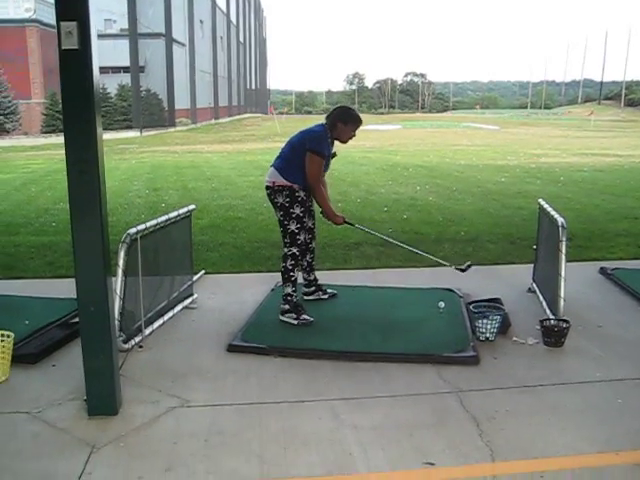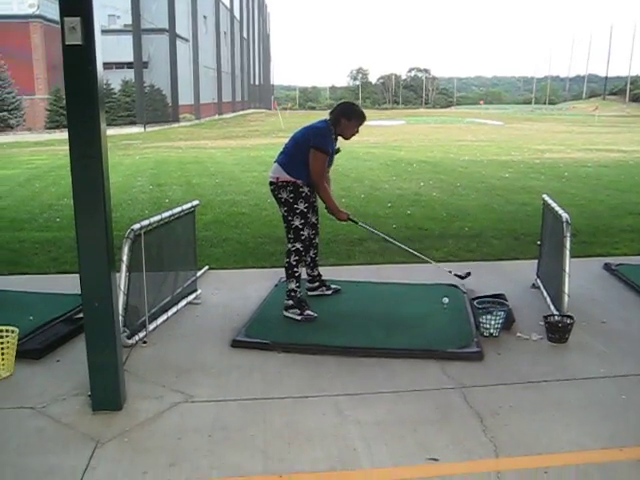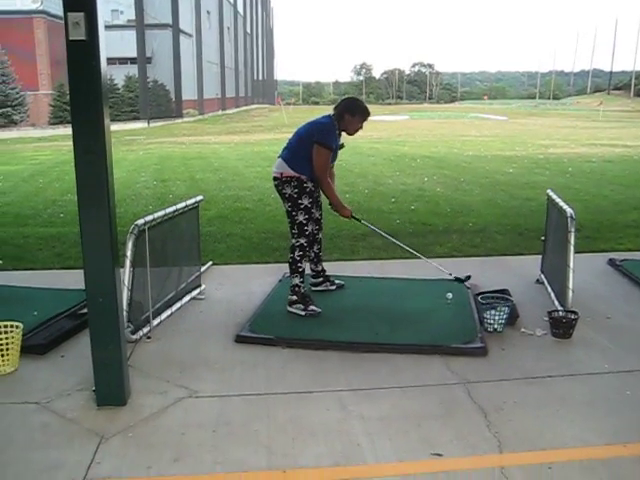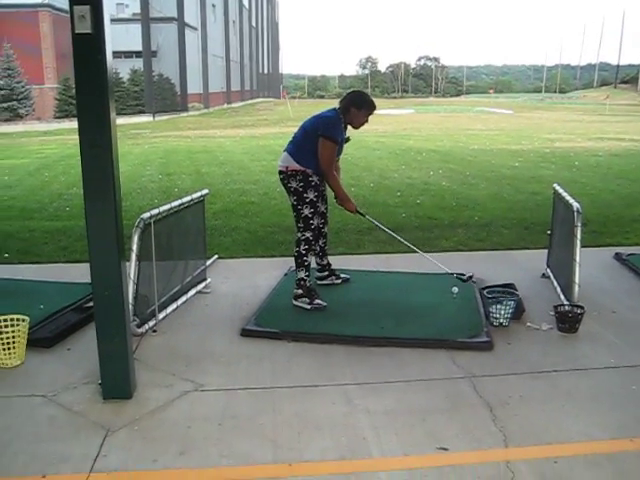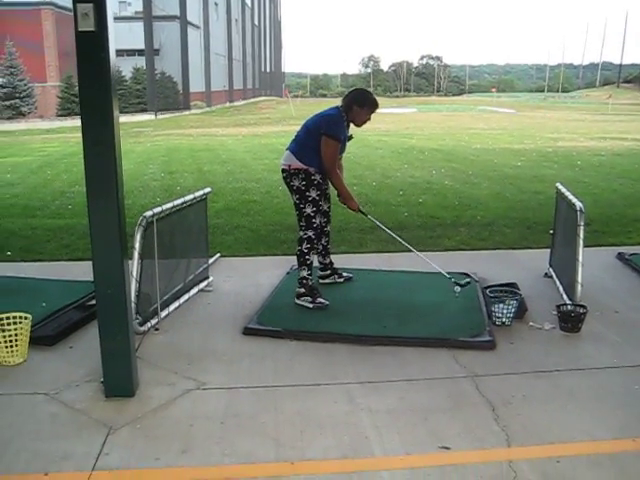
dt=0.1s
person 1, frame 1
left shoulder: (325, 138)
right shoulder: (318, 139)
left elbow: (319, 179)
right elbow: (314, 184)
left wrist: (327, 207)
right wrist: (331, 214)
left hip: (297, 187)
right hip: (282, 188)
left knee: (307, 237)
right knee: (294, 243)
left ankle: (311, 287)
right ankle: (288, 305)
person 1, frame 2
left shoulder: (328, 133)
right shoulder: (322, 135)
left elbow: (324, 175)
right elbow: (318, 181)
left wrist: (331, 202)
right wrist: (336, 210)
left hip: (300, 183)
right hip: (286, 183)
left knee: (311, 233)
right knee: (298, 238)
left ankle: (314, 282)
right ankle: (292, 301)
person 1, frame 3
left shoulder: (332, 129)
right shoulder: (326, 130)
left elbow: (328, 170)
right elbow: (321, 176)
left wrist: (334, 199)
right wrist: (339, 206)
left hip: (304, 178)
right hip: (290, 179)
left knee: (314, 228)
right knee: (302, 234)
left ankle: (318, 278)
right ankle: (296, 297)
person 1, frame 4
left shoulder: (337, 122)
right shoulder: (331, 124)
left elbow: (333, 163)
right elbow: (327, 170)
left wrist: (339, 192)
right wrist: (345, 199)
left hip: (310, 172)
right hip: (296, 172)
left knee: (320, 222)
right knee: (307, 228)
left ankle: (324, 272)
right ankle: (301, 290)
person 1, frame 5
left shoulder: (340, 120)
right shoulder: (334, 122)
left elbow: (336, 161)
right elbow: (330, 168)
left wrist: (342, 191)
right wrist: (348, 197)
left hip: (312, 170)
right hip: (299, 171)
left knee: (323, 221)
right knee: (310, 226)
left ankle: (326, 270)
right ankle: (304, 289)
